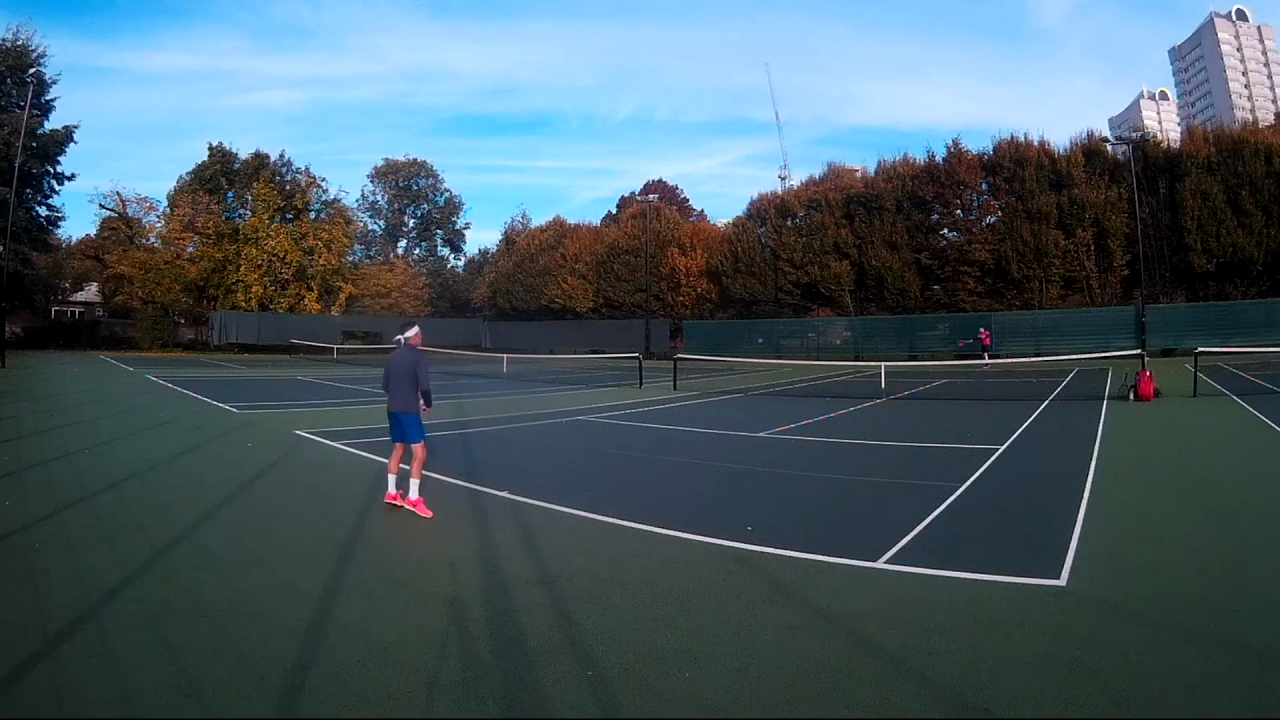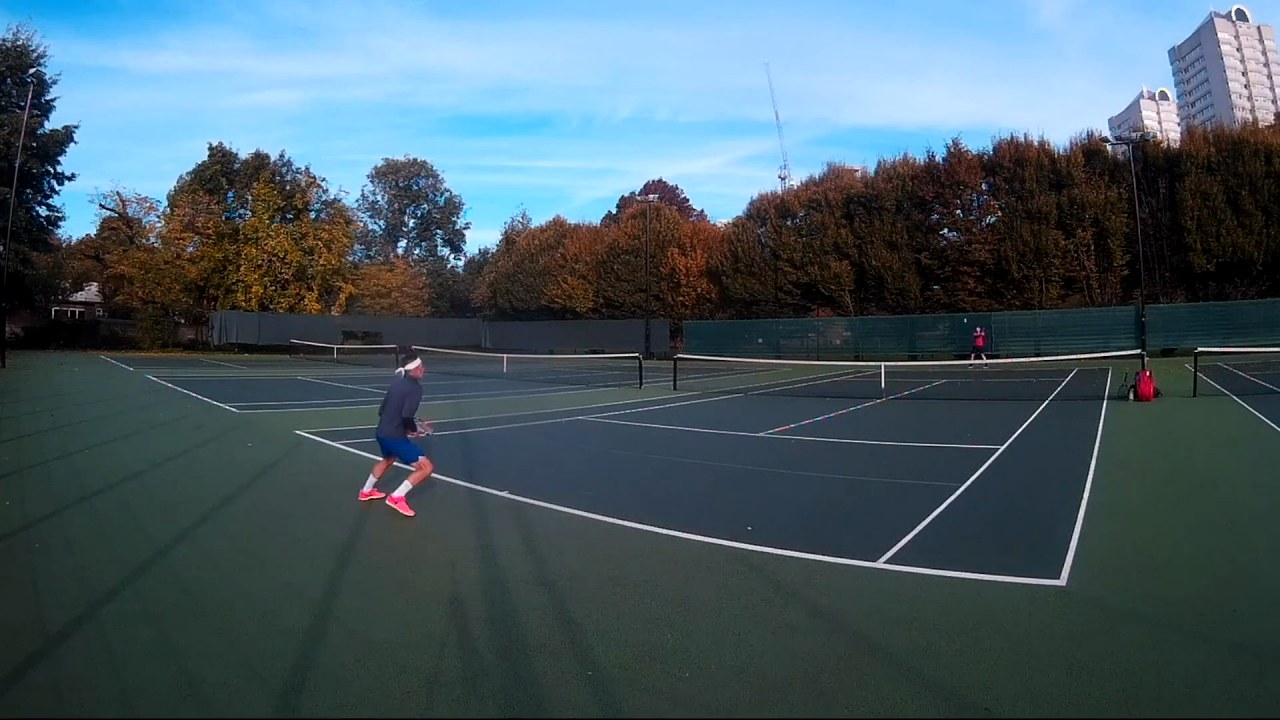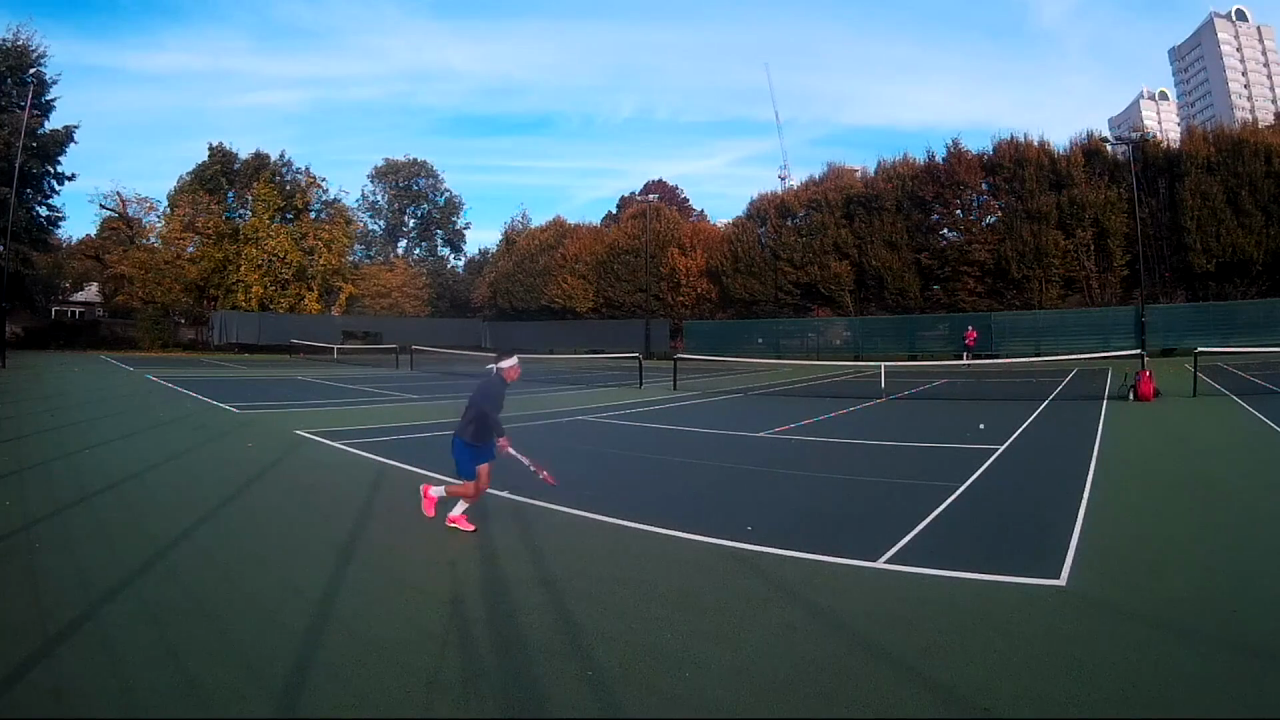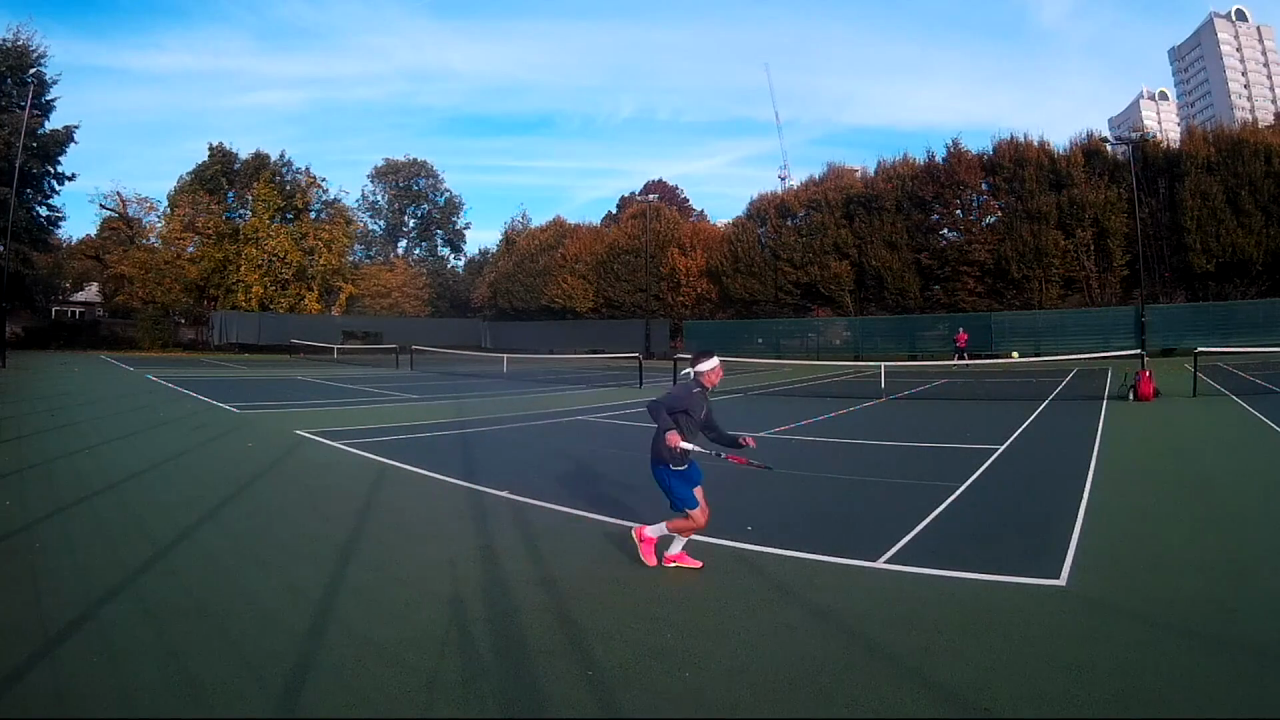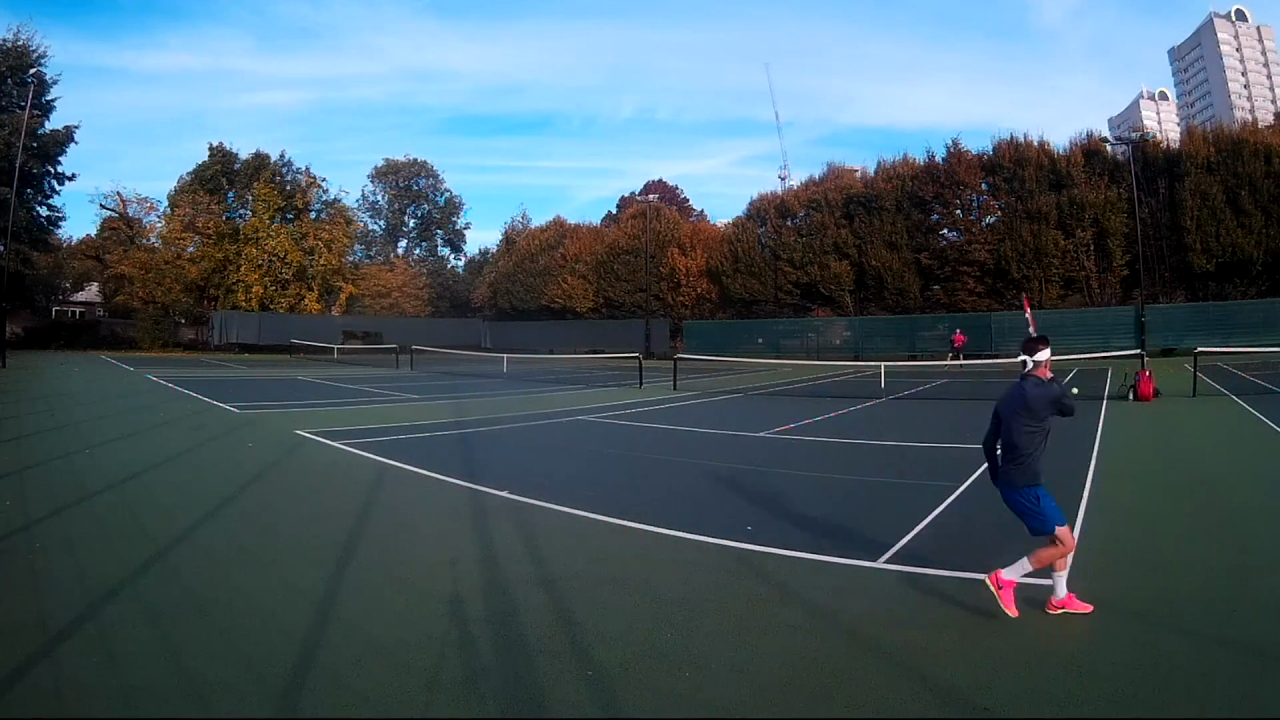
dt=0.5s
person 1, frame 1
left shoulder: (393, 356)
right shoulder: (418, 355)
left elbow: (385, 385)
right elbow: (424, 386)
right wrist: (427, 403)
left hip: (393, 410)
right hip: (408, 412)
left knee: (398, 450)
right knee: (419, 454)
left ankle: (392, 493)
right ankle: (414, 499)
person 1, frame 2
left shoulder: (398, 384)
right shoulder: (414, 388)
left elbow: (382, 410)
right elbow: (406, 415)
right wrist: (413, 429)
left hip: (382, 434)
right hip: (394, 437)
left knee: (387, 461)
right knee: (427, 467)
left ankle: (366, 491)
right ankle: (397, 497)
person 1, frame 3
left shoulder: (496, 384)
right shoulder: (493, 385)
right elbow: (486, 408)
left wrist: (497, 435)
right wrist: (501, 435)
left hip: (481, 440)
right hip: (465, 441)
left knee: (482, 484)
right knee: (470, 490)
left ankle: (455, 516)
right ankle: (431, 492)
person 1, frame 4
left shoulder: (702, 397)
right shoulder: (686, 392)
left elbow: (714, 433)
right elbow: (654, 406)
left wrist: (738, 441)
right wrist: (668, 430)
left hip: (682, 463)
right hip: (667, 465)
left knee: (702, 514)
right knee: (698, 521)
left ankle: (673, 554)
right ankle: (647, 533)
person 1, frame 5
left shoulder: (1008, 395)
right shoulder: (1047, 393)
left elbow: (989, 444)
right elbow: (1070, 409)
left wrist: (999, 479)
left hip: (1011, 483)
right hip: (1025, 488)
left knee: (1062, 537)
right knee: (1064, 545)
left ankle: (1060, 598)
right ankle: (1004, 578)
